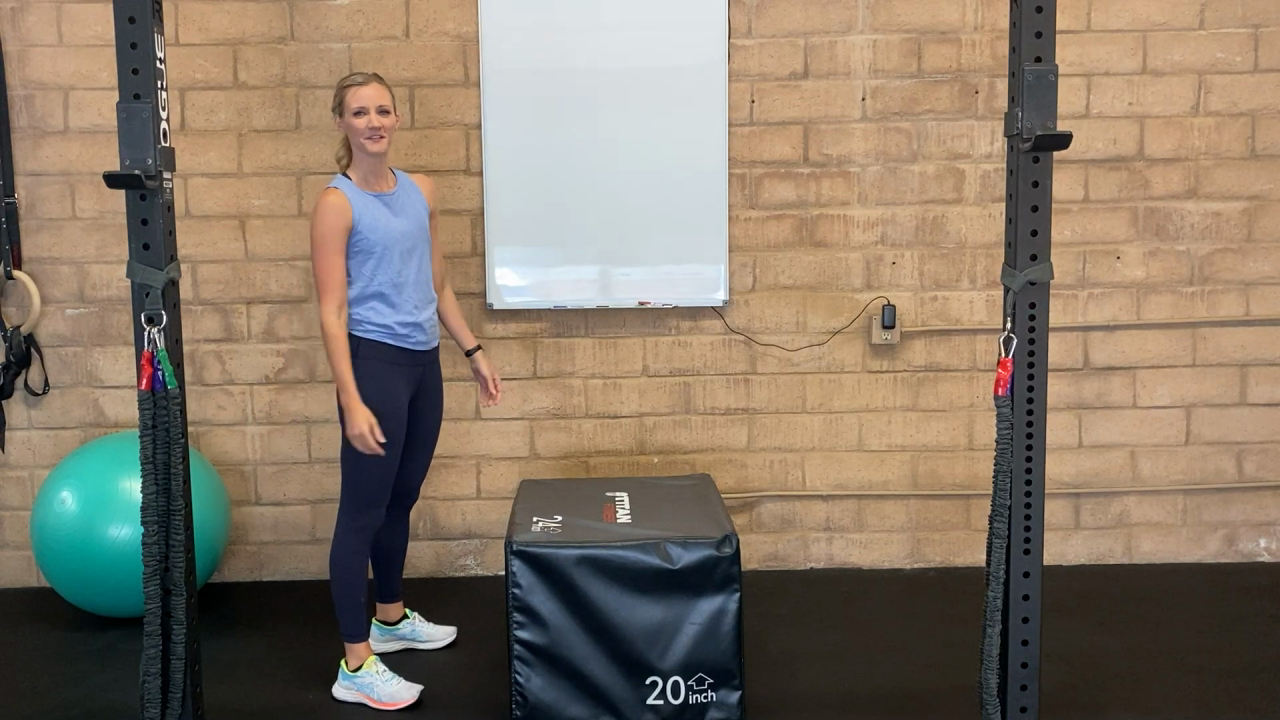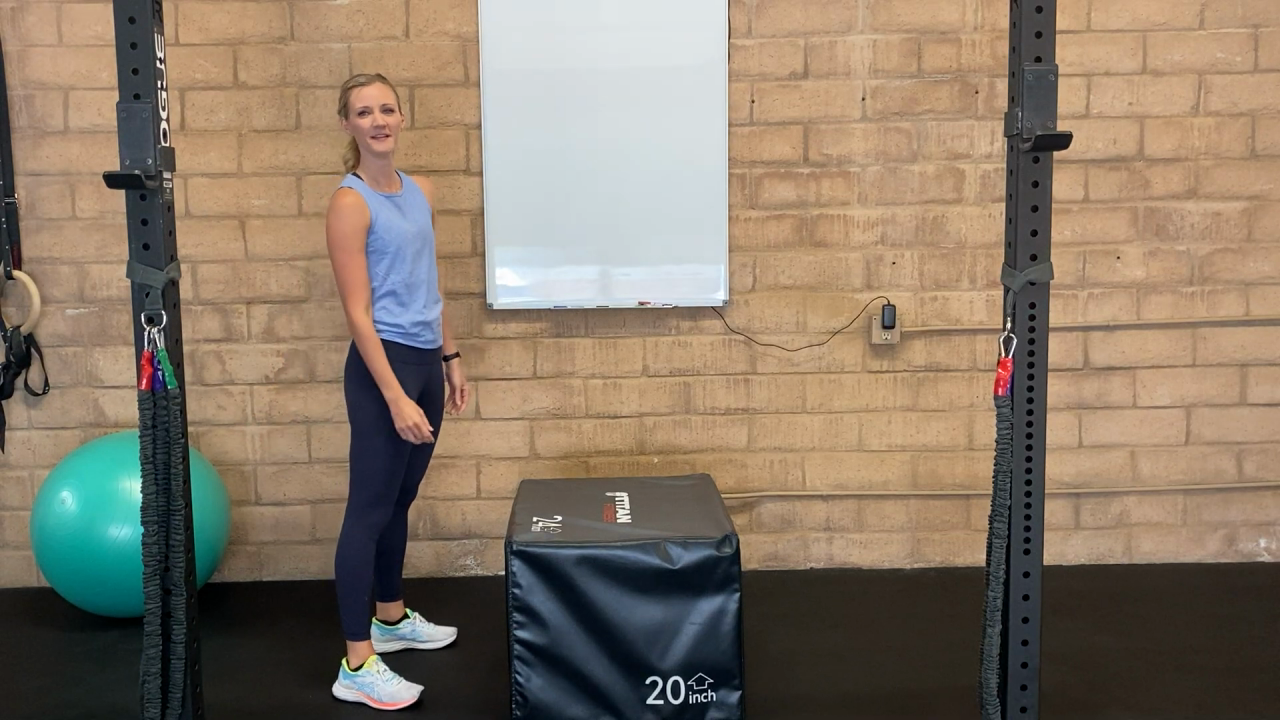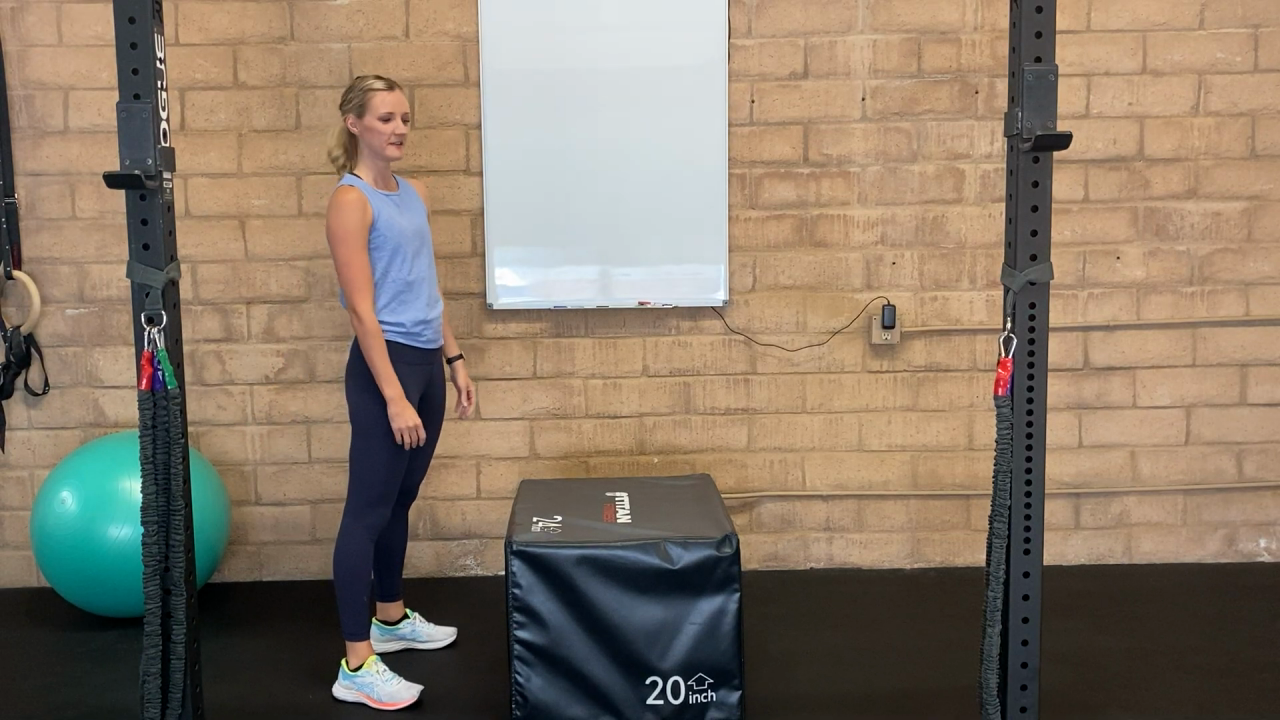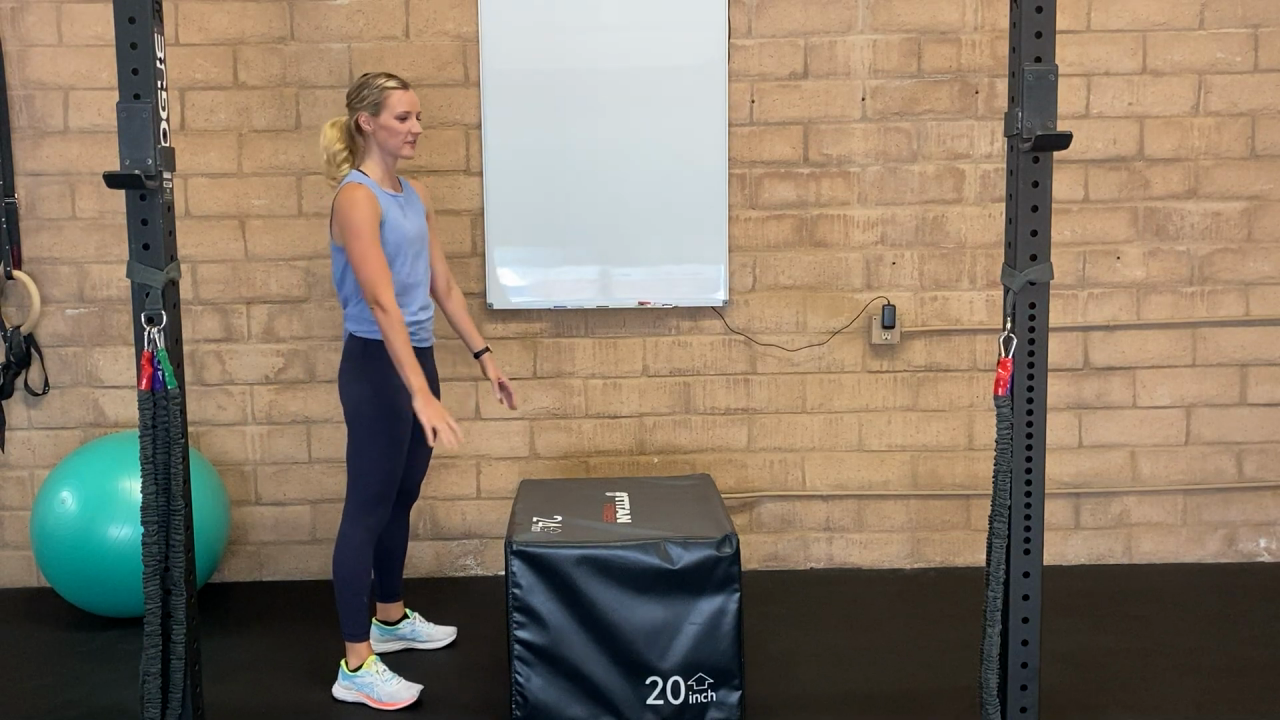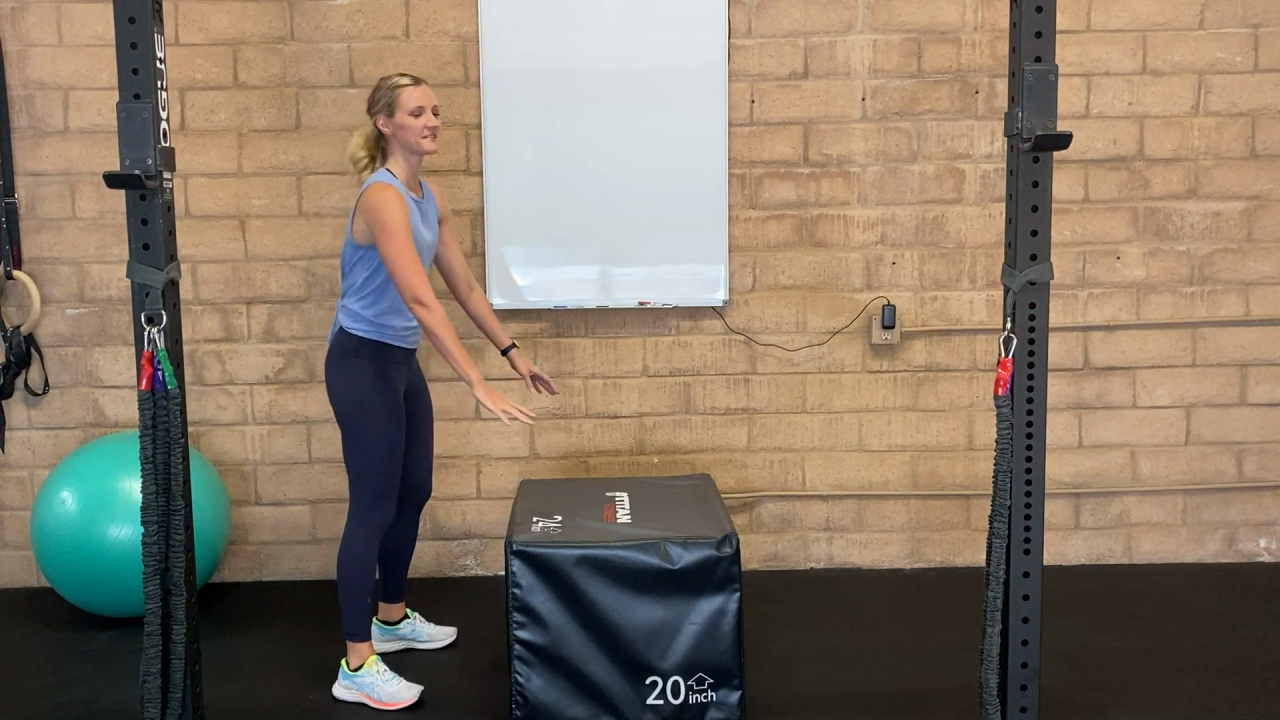
dt=0.3s
person 1, frame 1
left shoulder: (421, 191)
right shoulder: (336, 204)
right elbow: (332, 312)
left wrist: (473, 351)
right wrist: (351, 403)
left hip: (424, 364)
right hip: (375, 366)
left knee: (400, 500)
right knee: (362, 509)
left ankle: (391, 618)
right ankle: (355, 666)
person 1, frame 2
left shoulder: (422, 191)
right shoulder: (349, 203)
right elbow: (358, 313)
left wrist: (450, 359)
right wrist: (395, 398)
left hip: (425, 362)
right hip: (383, 367)
left knee: (400, 500)
right knee: (370, 507)
left ankle: (392, 618)
right ankle: (356, 666)
person 1, frame 3
left shoulder: (413, 194)
right shoulder: (349, 200)
right elbow: (363, 310)
left wrist: (455, 361)
right wrist: (394, 396)
left hip: (426, 362)
right hip: (383, 367)
left knee: (400, 499)
right knee: (368, 508)
left ankle: (391, 618)
right ankle: (356, 665)
person 1, frame 4
left shoulder: (415, 194)
right shoulder: (356, 198)
left elbow: (444, 287)
right elbow: (382, 302)
left wrist: (483, 355)
right wrist: (419, 392)
left hip: (416, 358)
right hip: (375, 366)
left knee: (401, 499)
right knee: (368, 506)
left ankle: (391, 617)
right ankle: (355, 666)
person 1, frame 5
left shoulder: (431, 196)
right shoulder: (383, 197)
left elbow: (465, 287)
right elbow: (421, 301)
left wrist: (514, 353)
right wrist: (479, 385)
left hip: (400, 363)
right hip: (362, 364)
left knee: (413, 493)
right knee: (374, 505)
left ankle: (393, 617)
right ankle: (357, 667)
